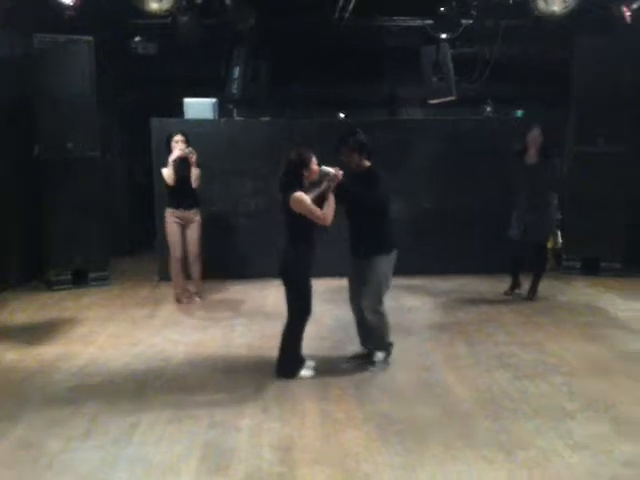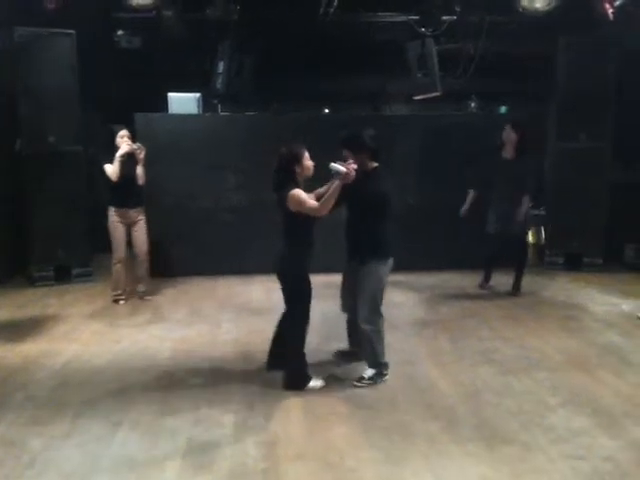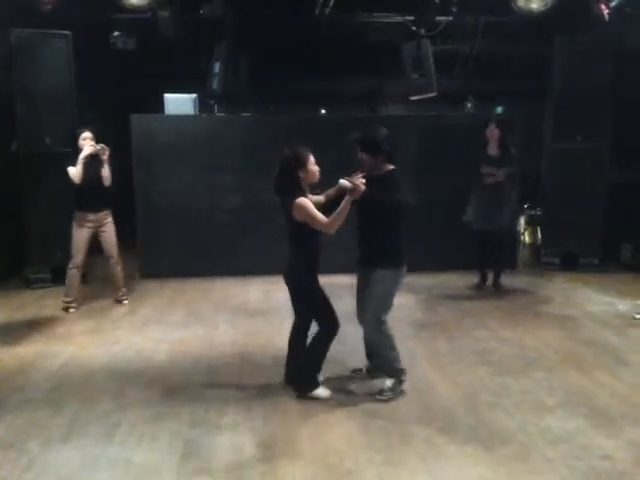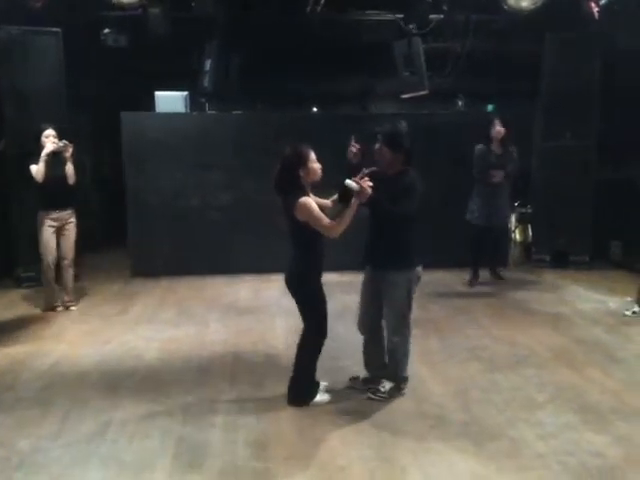
dt=0.7s
person 1, frame 1
left shoulder: (375, 179)
right shoulder: (350, 180)
left elbow: (372, 203)
right elbow: (334, 205)
left wrist: (343, 186)
left hip: (380, 252)
right hip: (359, 251)
left knee: (371, 304)
right knee: (357, 304)
left ankle: (384, 347)
right ankle: (370, 347)
person 1, frame 2
left shoulder: (378, 180)
right shoulder: (358, 180)
left elbow: (376, 197)
right elbow: (338, 201)
left wrist: (350, 182)
left hip: (376, 258)
right hip: (357, 255)
left knee: (369, 314)
right knee: (351, 307)
left ankle: (379, 368)
right ankle: (357, 348)
person 1, frame 3
left shoulder: (393, 181)
right shoulder: (369, 180)
left elbow: (395, 206)
left wrist: (363, 194)
left hip: (388, 265)
right hip: (368, 261)
left knee: (375, 320)
right knee: (366, 318)
left ankle: (396, 376)
right ankle: (376, 365)
person 1, frame 4
left shoulder: (410, 182)
right shoulder: (377, 176)
left elbow: (399, 216)
right elbow: (346, 198)
left wrist: (370, 197)
right wrist: (353, 167)
left hip: (401, 268)
right hip: (376, 264)
left knee: (396, 326)
right knee: (368, 323)
left ankle: (397, 381)
right ankle: (376, 374)
person 2, frame 1
left shoulder: (297, 193)
right shoulder: (297, 197)
left elbow: (311, 200)
right elbow: (325, 219)
left wrist: (327, 185)
right wrist: (331, 188)
left hip: (298, 260)
right hip: (296, 262)
left knee: (301, 311)
right knee: (299, 313)
left ankle: (294, 359)
right ankle: (288, 366)
person 2, frame 2
left shoulder: (294, 191)
right shoulder: (293, 194)
left elbow: (314, 197)
right elbow: (320, 209)
left wrist: (337, 180)
right wrist: (341, 182)
left hip: (291, 262)
right hip: (295, 265)
left knee: (293, 313)
right knee: (300, 319)
left ankle: (278, 358)
right ankle: (297, 377)
person 2, frame 3
left shoulder: (300, 197)
right shoulder: (299, 203)
left elbow: (323, 199)
right elbow: (329, 226)
left wrist: (344, 186)
right wrist: (351, 197)
left hip: (299, 272)
right hip: (303, 275)
left knee: (302, 322)
right knee: (330, 324)
left ankle: (295, 373)
right ankle: (306, 382)
person 2, frame 4
left shoulder: (303, 196)
right shoulder: (302, 202)
left elbow: (328, 205)
right elbow: (333, 230)
right wrist: (357, 200)
left hip: (304, 274)
right hip: (304, 277)
left knee: (314, 329)
right knee: (316, 332)
left ankle: (306, 383)
right ankle: (301, 393)
person 3, frame 1
left shoulder: (191, 162)
right shoulder: (167, 163)
left elbow: (195, 184)
right elbow: (170, 181)
left wrist: (193, 164)
right wrist: (172, 161)
left hip: (192, 213)
right hip: (173, 213)
left knee: (194, 254)
right knee: (176, 255)
left ankle: (196, 291)
right ankle: (180, 292)
person 3, frame 2
left shoulder: (134, 158)
right shoulder: (111, 160)
left elbow: (141, 182)
right elbow: (114, 177)
left wrist: (140, 161)
right wrist: (118, 156)
left hip: (137, 211)
right hip: (117, 212)
left knee: (143, 252)
right knee: (119, 255)
left ankle: (142, 289)
right ankle: (118, 293)
person 3, frame 3
left shoulder: (99, 161)
right shoulder: (74, 162)
left elbow: (107, 183)
right elbow: (77, 179)
left wrist: (105, 162)
right wrist: (82, 158)
left hip: (104, 215)
right hip: (82, 217)
left knee: (114, 255)
right knee: (77, 261)
left ankle: (121, 293)
right ankle: (70, 301)
person 3, frame 4
left shoulder: (62, 159)
right shoulder: (36, 161)
left elbow: (71, 181)
right elbow: (39, 178)
left wrist: (68, 159)
right wrist: (44, 155)
left hip: (68, 214)
right hip: (47, 216)
left knee: (68, 259)
right knee: (49, 260)
left ankle: (68, 299)
right ankle: (51, 301)
person 4, frame 1
left shoulder: (548, 163)
right shoulder: (519, 161)
left elbow: (552, 189)
right elbow: (516, 187)
left wrist: (552, 209)
left hip: (542, 213)
right hip: (521, 211)
left knee: (539, 249)
right knee: (517, 248)
left ankle: (534, 287)
right ankle: (515, 282)
person 4, frame 2
left shoulder: (524, 160)
right shoulder: (495, 159)
left elbow: (528, 187)
right elbow: (479, 181)
left wrist: (524, 207)
right wrist: (467, 203)
left hip: (516, 208)
right hip: (497, 208)
left knee: (519, 245)
right knee: (493, 244)
left ankle: (517, 282)
right ankle: (486, 277)
person 4, frame 3
left shoulder: (508, 155)
right shoulder: (479, 154)
left elbow: (511, 178)
right elbow: (475, 178)
left wrist: (490, 172)
right wrist: (496, 176)
left hip: (502, 202)
right hip: (482, 202)
left knee: (501, 241)
right knee: (482, 241)
left ankle: (497, 278)
right ankle: (482, 277)
person 4, frame 4
left shoulder: (509, 151)
right shoulder: (481, 149)
left elbow: (512, 171)
right elbow: (478, 173)
left wrist: (497, 174)
right wrist: (496, 175)
left hip: (501, 197)
right hip: (482, 197)
left knee: (500, 234)
right knee: (478, 235)
left ankle: (494, 268)
right ankle: (474, 272)
